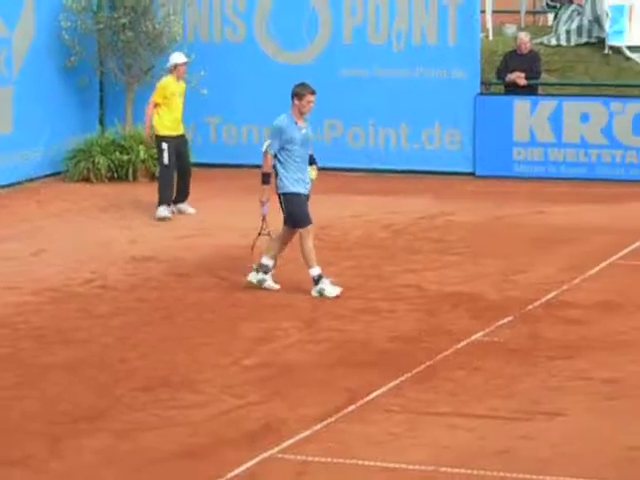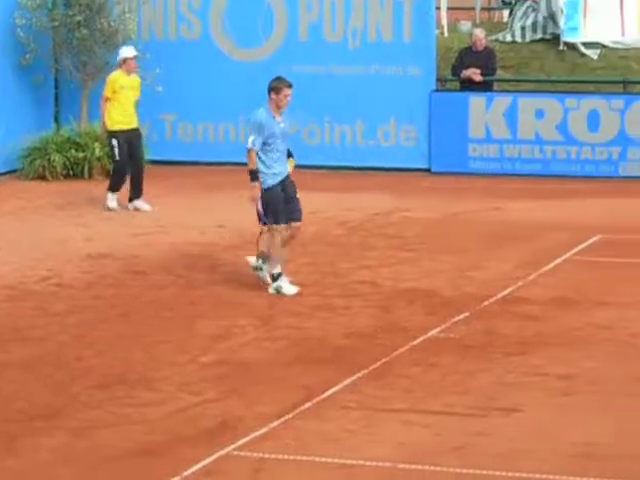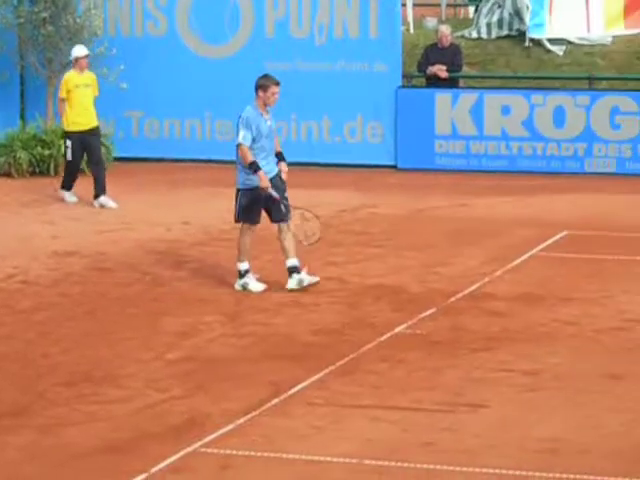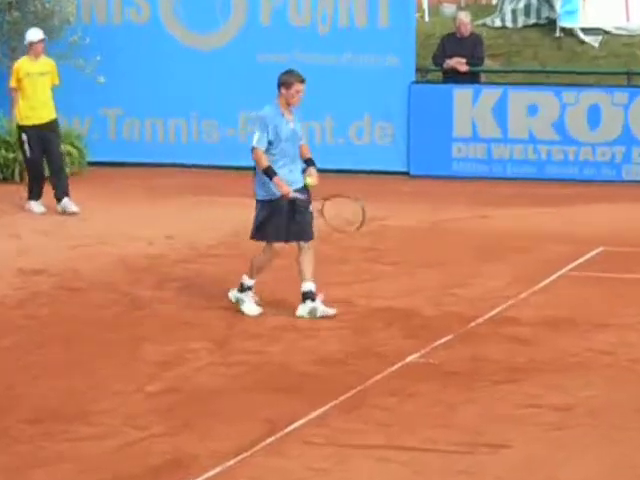
dt=0.2s
person 1, frame 1
left shoulder: (306, 123)
right shoulder: (281, 124)
right elbow: (268, 156)
left wrist: (312, 163)
right wrist: (265, 188)
left hip: (302, 186)
right hip: (289, 188)
left knee: (289, 231)
right knee: (306, 231)
left ankle: (260, 272)
right ankle: (318, 281)
person 1, frame 2
left shoulder: (281, 117)
right shoulder: (260, 119)
right elbow: (252, 153)
left wrist: (289, 157)
right wrist: (255, 184)
left hip: (284, 178)
right hip: (267, 182)
left knee: (295, 224)
right knee: (273, 228)
left ankle: (262, 259)
right ankle: (274, 278)
person 1, frame 3
left shoulder: (268, 115)
right shoulder: (247, 116)
right elbow: (242, 149)
left wrist: (281, 162)
right wrist: (258, 173)
left hip: (273, 179)
right hip: (251, 182)
left knee: (285, 224)
right knee: (248, 227)
left ankle: (295, 274)
right ankle: (243, 276)
person 1, frame 4
left shoulder: (294, 117)
right shoulder: (265, 117)
right elbow: (258, 152)
left wrist: (311, 167)
right wrist: (277, 180)
left hip: (299, 190)
right hip: (274, 193)
left knee: (306, 243)
right knee: (272, 248)
left ankle: (309, 301)
right ankle: (242, 291)
person 2, frame 1
left shoulder: (182, 85)
right shoulder: (164, 83)
right elbow: (151, 106)
right wrist: (148, 128)
left hip: (179, 133)
right hip: (164, 134)
left knee: (185, 168)
right knee: (168, 169)
left ankle: (180, 202)
right ankle: (163, 207)
person 2, frame 2
left shoulder: (136, 80)
right shoulder: (113, 78)
right elbow: (104, 101)
right wrist: (105, 122)
left hip: (132, 127)
right hip: (116, 128)
left knee: (137, 163)
right knee: (121, 163)
left ankle: (135, 199)
right ankle: (112, 193)
person 2, frame 3
left shoulder: (92, 77)
right shoulder: (67, 78)
right elbow: (62, 102)
right wrist: (65, 121)
left hip: (91, 126)
right hip: (72, 128)
left knee: (97, 161)
right knee: (73, 163)
left ankle: (101, 197)
right ankle: (66, 190)
person 2, frame 4
left shoulder: (50, 64)
right shoulder: (19, 66)
right elbow: (14, 91)
right wrist: (17, 111)
left hip: (49, 119)
right hip: (27, 122)
left knee: (56, 159)
right knee: (33, 162)
left ankle: (63, 199)
right ankle: (34, 199)
